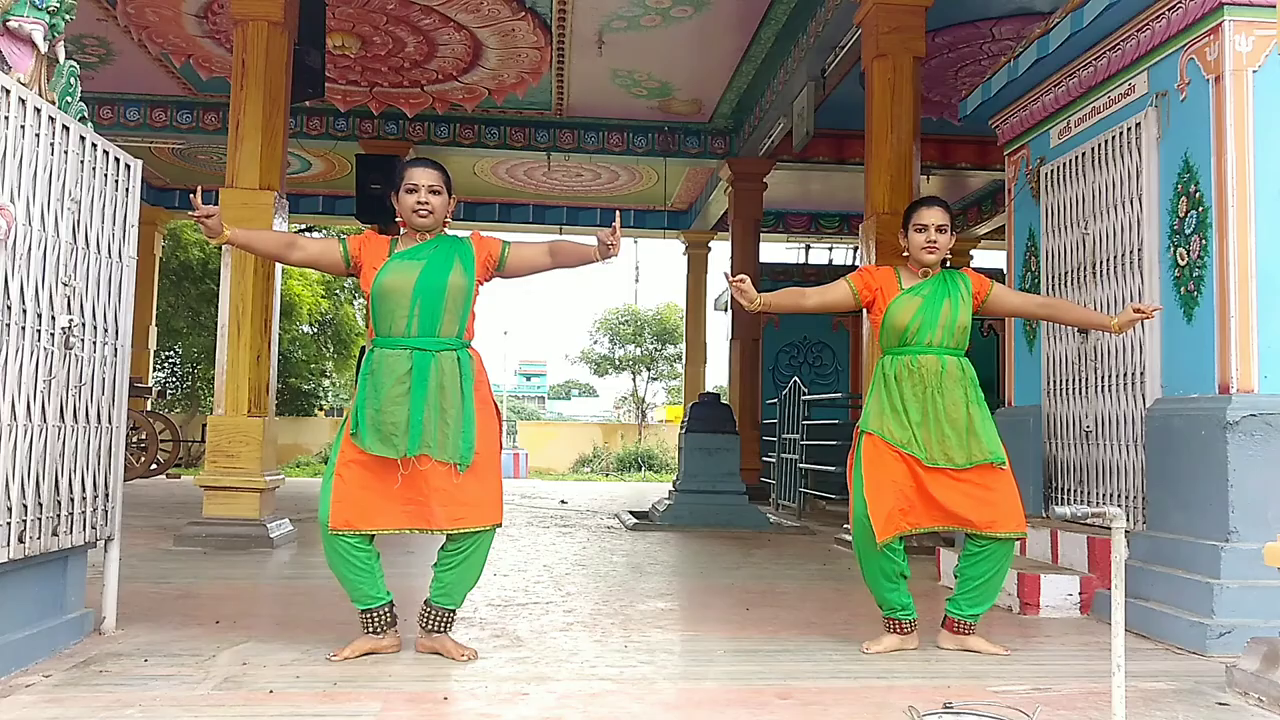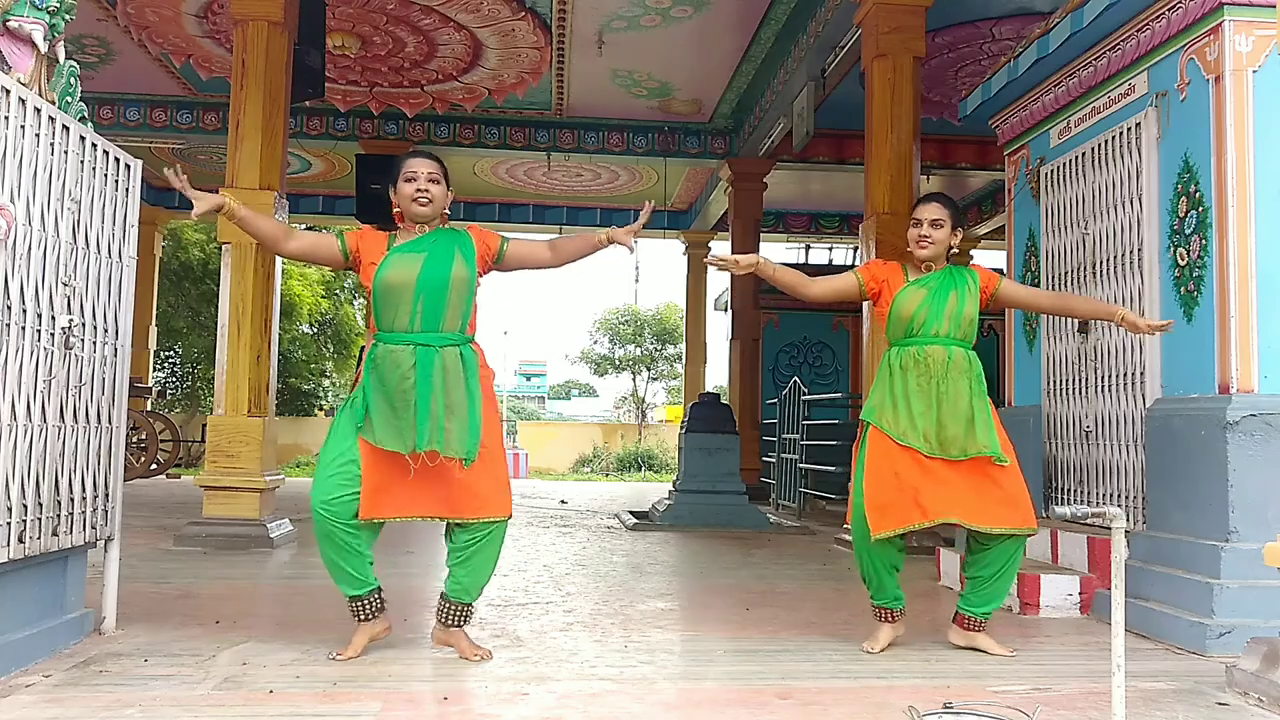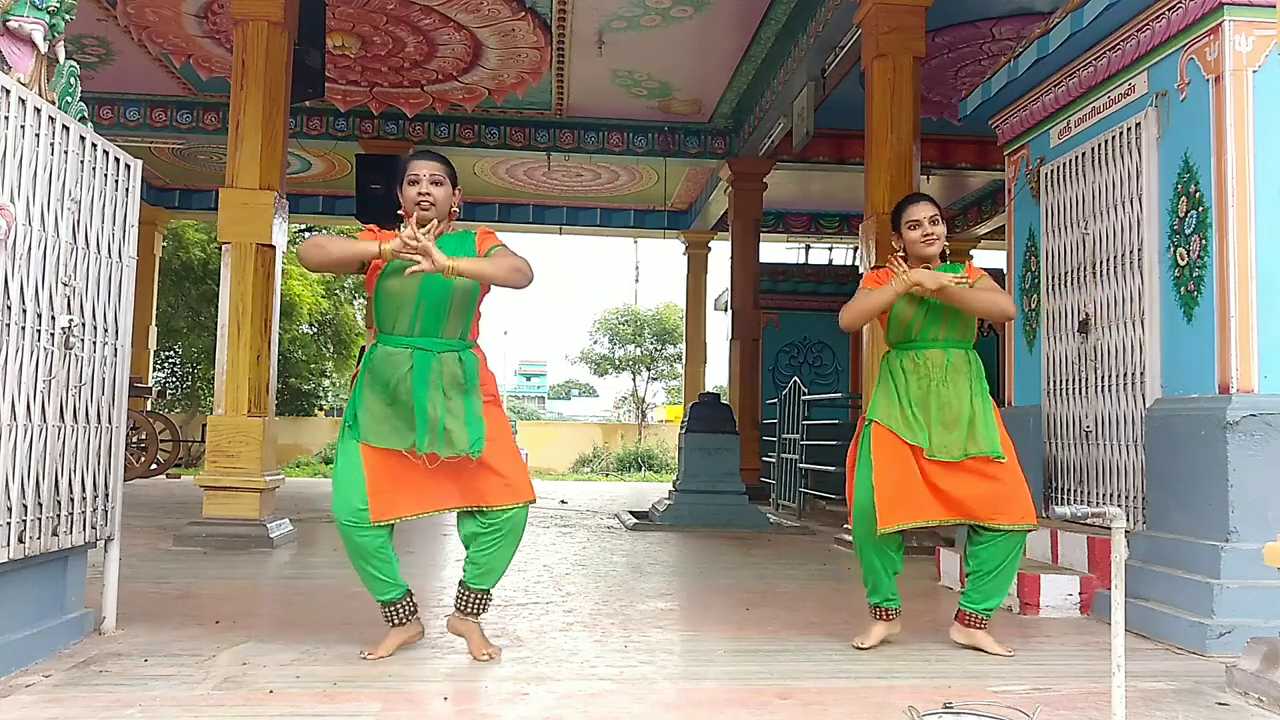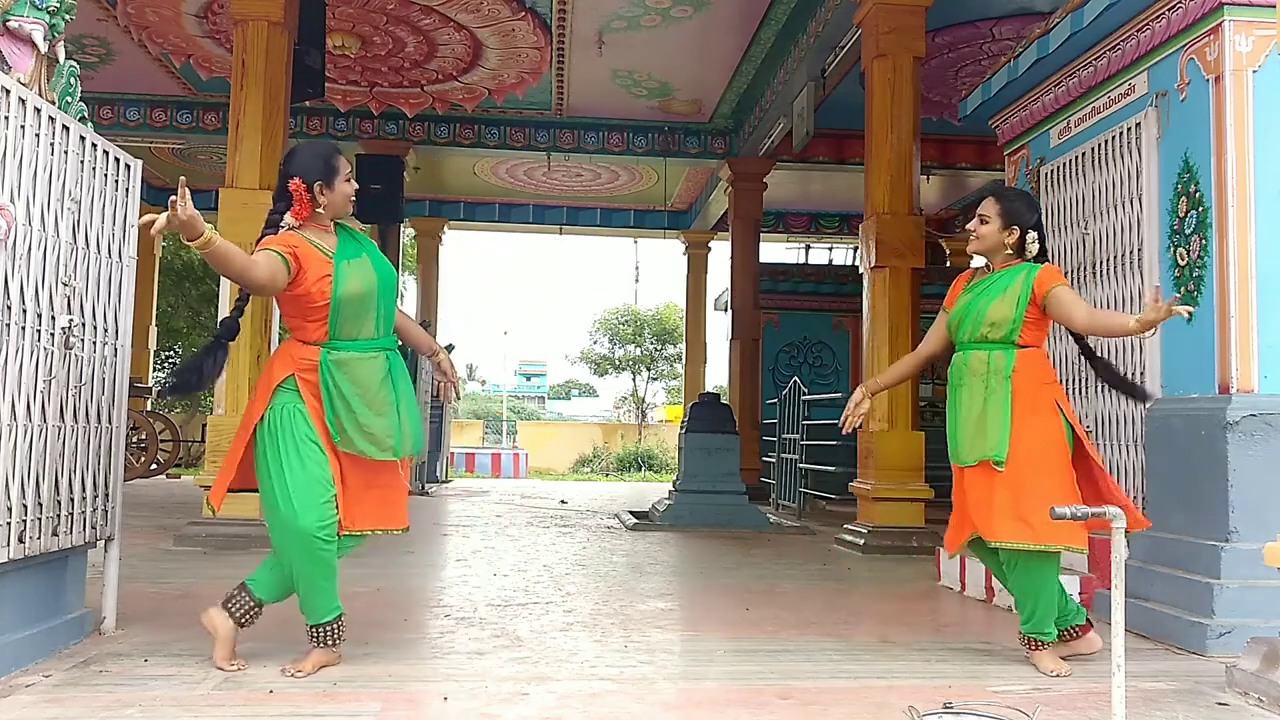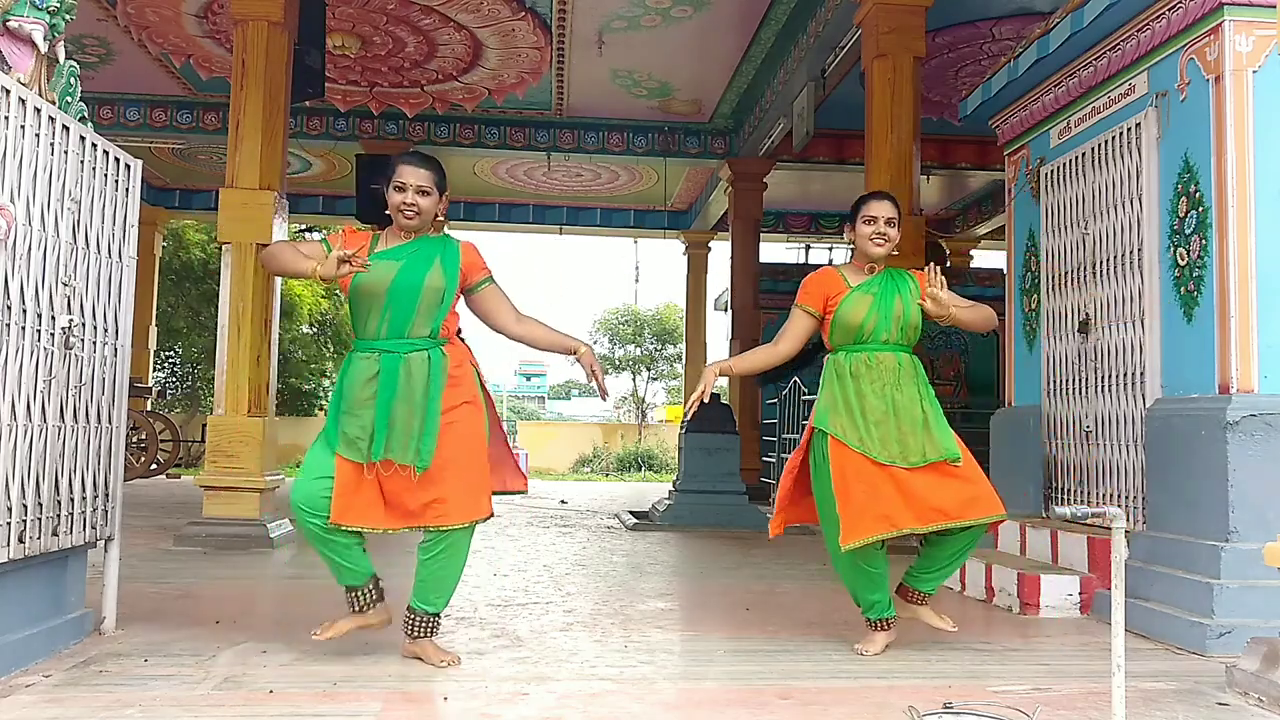
dt=1s
person 1, frame 1
left shoulder: (474, 251)
right shoulder: (369, 249)
left elbow: (548, 254)
right elbow: (294, 247)
left wrist: (595, 251)
right wrist: (227, 233)
left hip: (454, 396)
right hip: (384, 395)
left knee: (472, 514)
right knee: (342, 513)
left ankle: (435, 626)
right ankle: (379, 627)
person 1, frame 2
left shoulder: (473, 243)
right shoulder: (369, 244)
left elbow: (549, 252)
right elbow: (289, 241)
left wrist: (608, 237)
right wrist: (225, 204)
left hip: (457, 388)
right hip: (384, 388)
left knee: (481, 507)
right knee: (332, 500)
left ankle: (452, 622)
right ankle: (370, 615)
person 1, frame 3
left shoulder: (478, 243)
right shoulder: (378, 244)
left elbow: (522, 274)
right elbow: (310, 253)
left wrist: (445, 262)
right wrist: (391, 247)
left hip: (458, 390)
right hip: (385, 391)
left knee: (505, 501)
right knee: (354, 509)
left ankle: (468, 611)
right ankle: (403, 619)
person 1, frame 4
left shoulder: (357, 241)
right shoulder: (288, 248)
left elbow: (387, 311)
right elbow: (252, 272)
left wrist: (435, 351)
right wrist: (197, 232)
left hip: (371, 395)
right hip: (310, 396)
left knee: (349, 524)
right knee: (307, 520)
left ankle: (232, 611)
right ankle: (326, 638)
person 1, frame 5
left shoulder: (458, 254)
right shoulder: (353, 246)
left elbow: (512, 322)
right elbow: (272, 255)
left wrist: (576, 346)
right wrist: (320, 269)
left hip: (441, 393)
right hip: (366, 392)
left knee: (451, 512)
right knee: (311, 499)
left ankle: (420, 632)
right ankle: (368, 602)
person 2, frame 1
left shoulder: (968, 285)
right shoulder: (876, 280)
left elbow: (1040, 305)
right elbow: (810, 297)
left wrist: (1113, 322)
right wrist: (759, 301)
left hip: (957, 414)
right hip: (894, 413)
left knee: (996, 518)
right knee: (874, 518)
left ankle: (960, 625)
right ankle: (900, 624)
person 2, frame 2
left shoulder: (975, 280)
right shoulder: (883, 275)
left elbow: (1049, 299)
right elbow: (811, 288)
left wrist: (1123, 317)
right wrist: (758, 265)
left hip: (963, 407)
right hip: (899, 407)
left knee: (1005, 515)
right knee: (873, 511)
left ankle: (970, 622)
right ankle: (889, 615)
person 2, frame 3
left shoulder: (966, 274)
right shoulder: (882, 279)
left elbow: (1007, 310)
right elbow: (847, 319)
left wrist: (932, 288)
right wrist: (908, 283)
left hip: (964, 404)
right hip: (899, 404)
left knee: (1005, 509)
right knee: (874, 505)
left ankle: (971, 620)
right ankle: (885, 611)
person 2, frame 4
left shoulder: (1040, 277)
right shoulder: (963, 284)
left elbow: (1083, 317)
right elbow: (925, 352)
left wrist: (1138, 323)
right wrist: (870, 387)
left hip: (1021, 410)
right hip: (971, 413)
left knee: (1026, 522)
right knee: (980, 532)
left ankle: (1039, 639)
right ankle: (1075, 628)
person 2, frame 5
left shoulder: (916, 283)
right shoulder: (822, 282)
left elbow: (989, 319)
right elbow: (781, 347)
left wrist: (950, 311)
right wrist: (721, 367)
left hip: (910, 409)
right hip: (849, 412)
left knee: (970, 506)
right knee: (856, 522)
left ankle: (915, 591)
right ankle: (880, 619)
